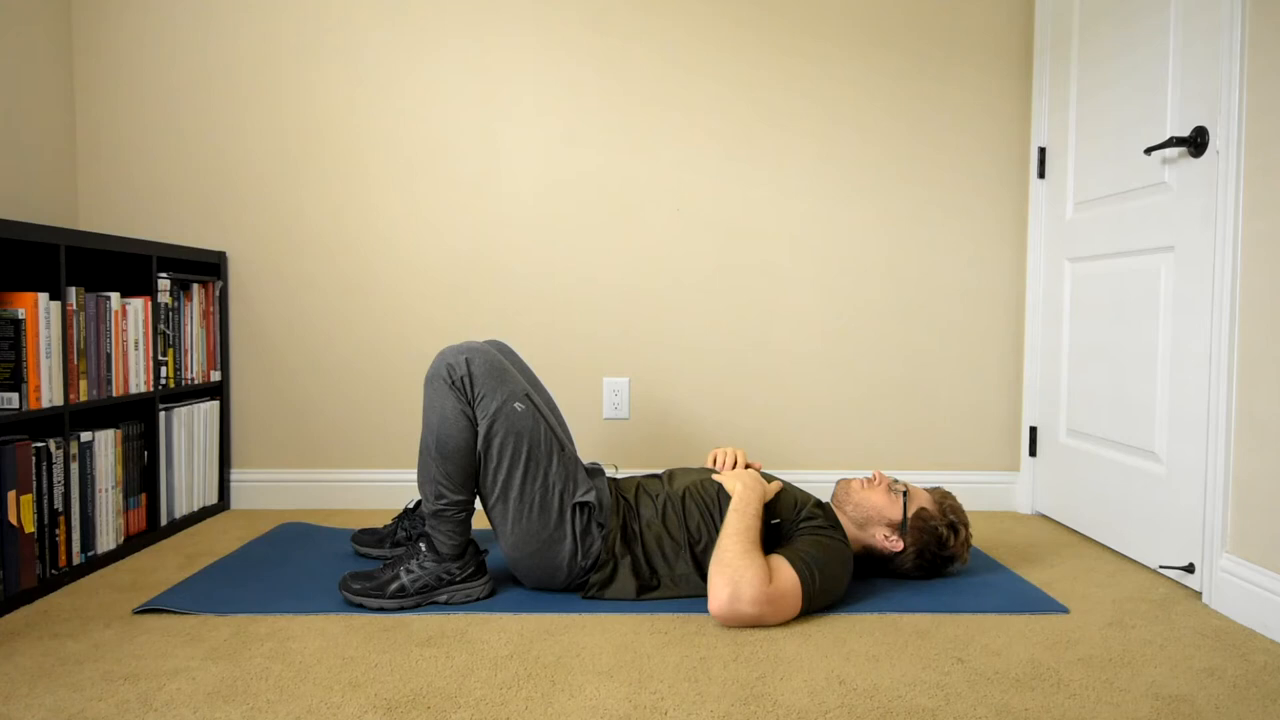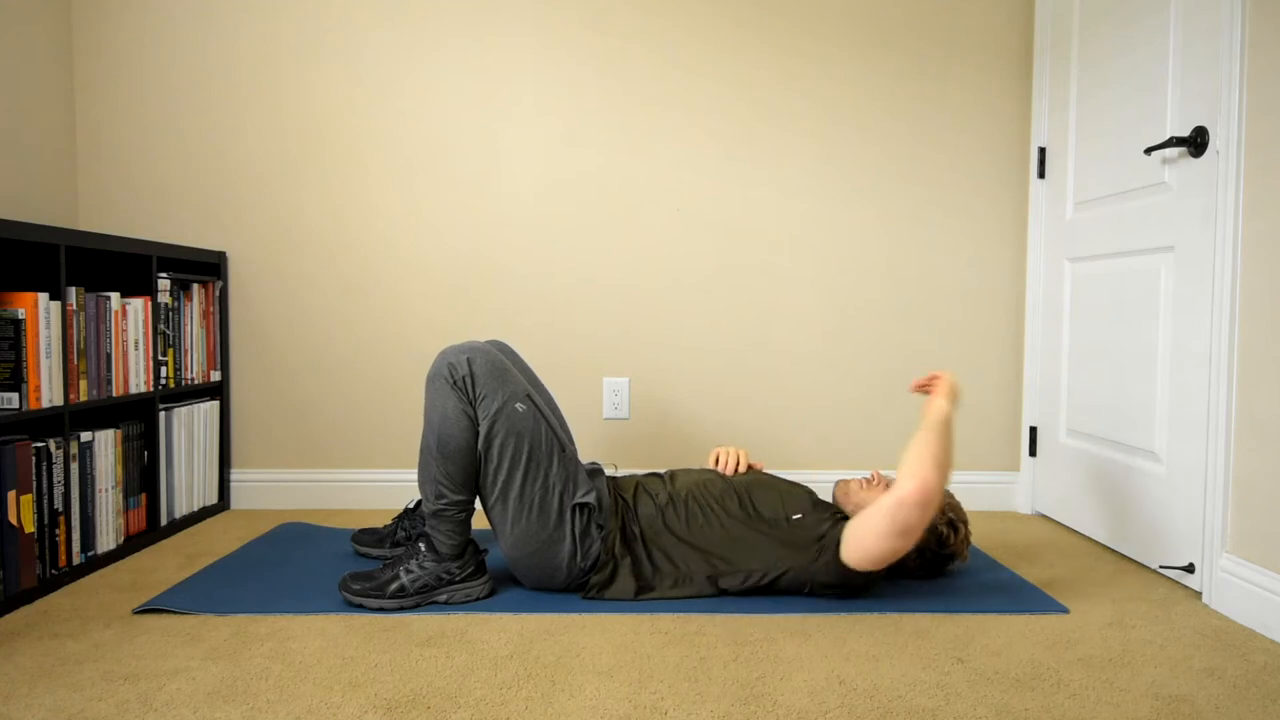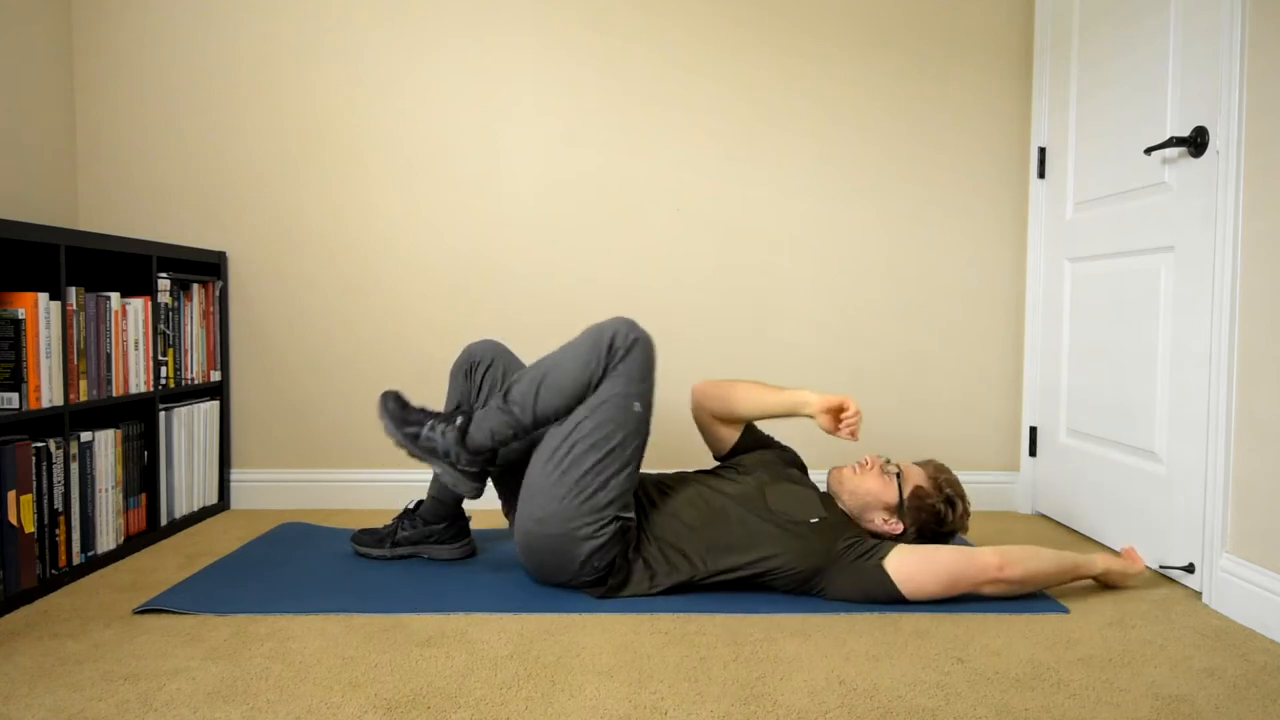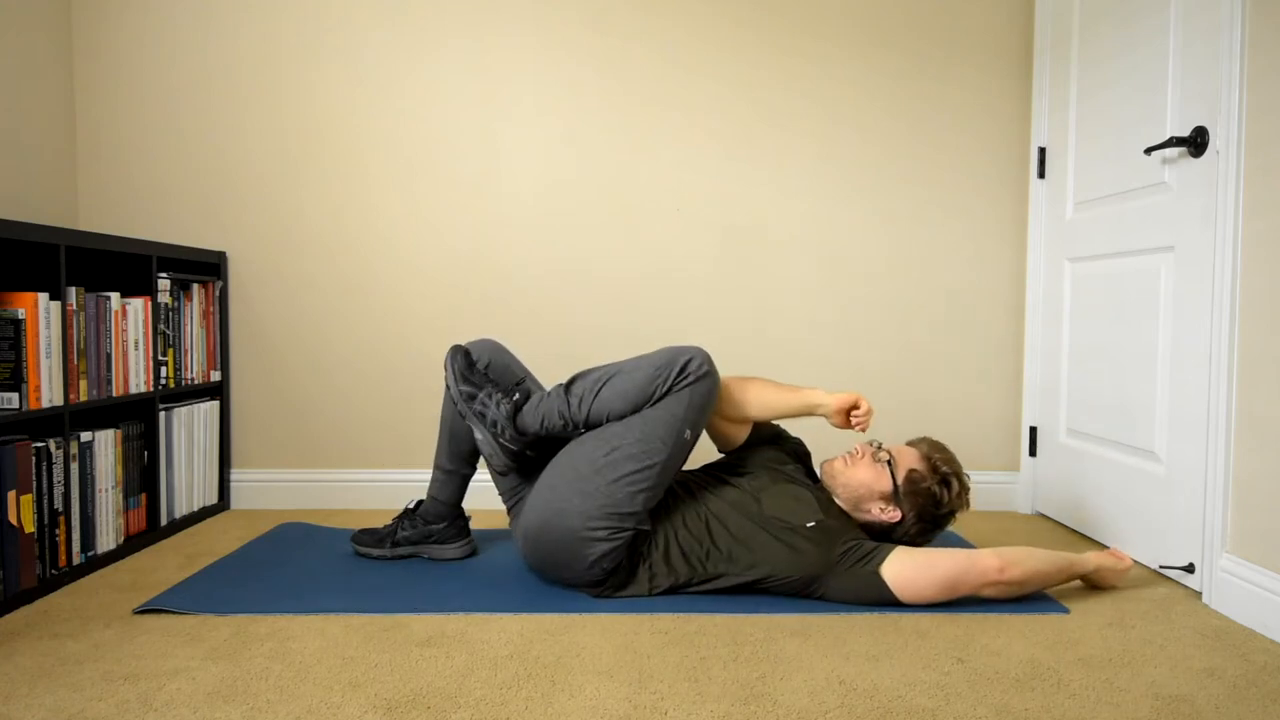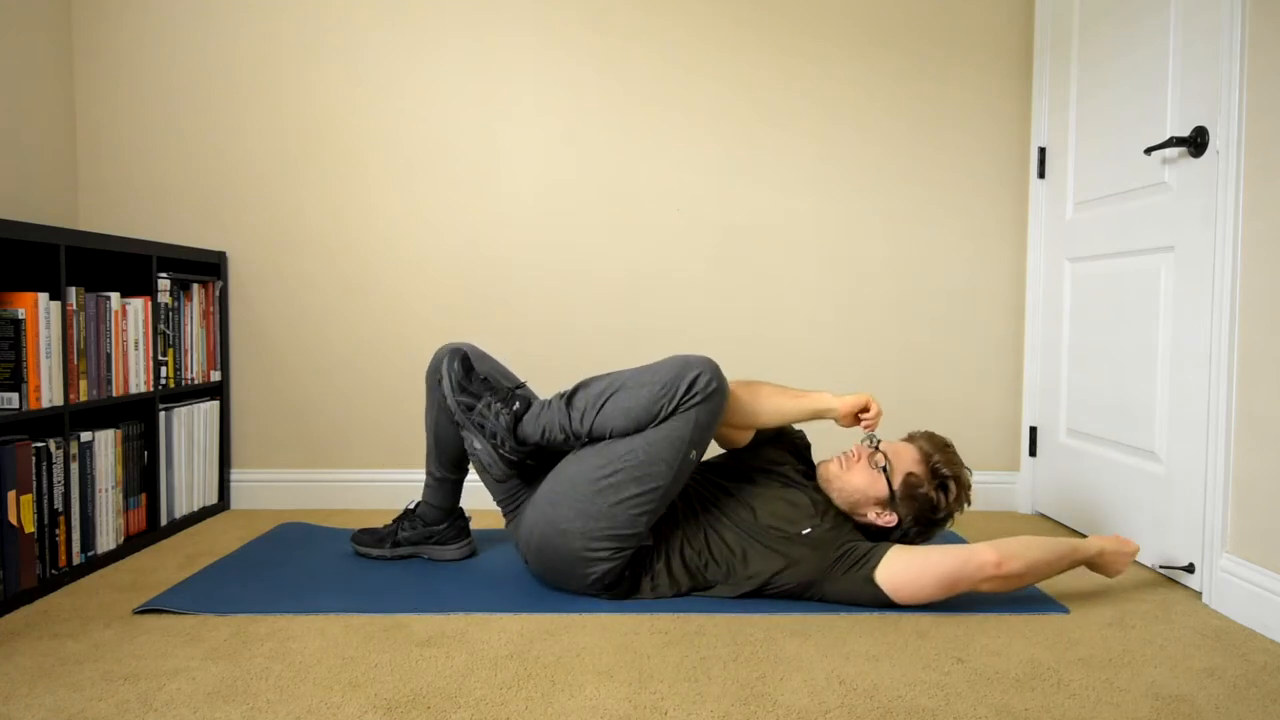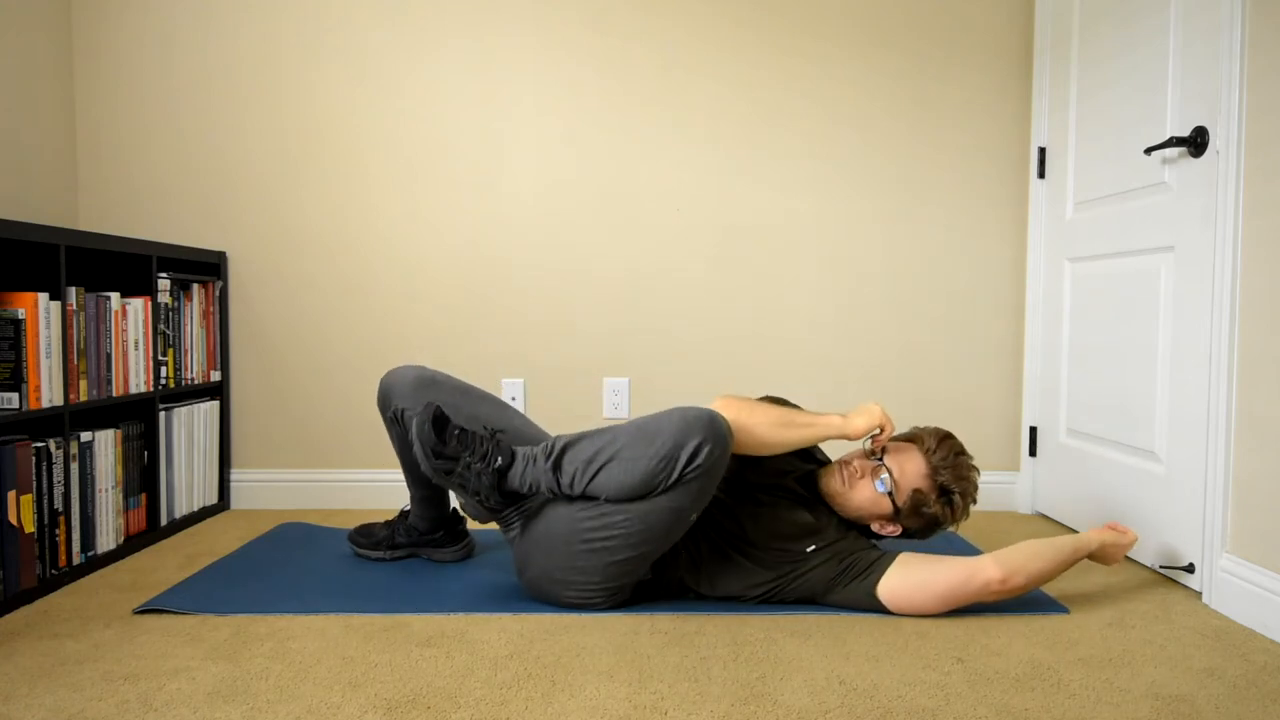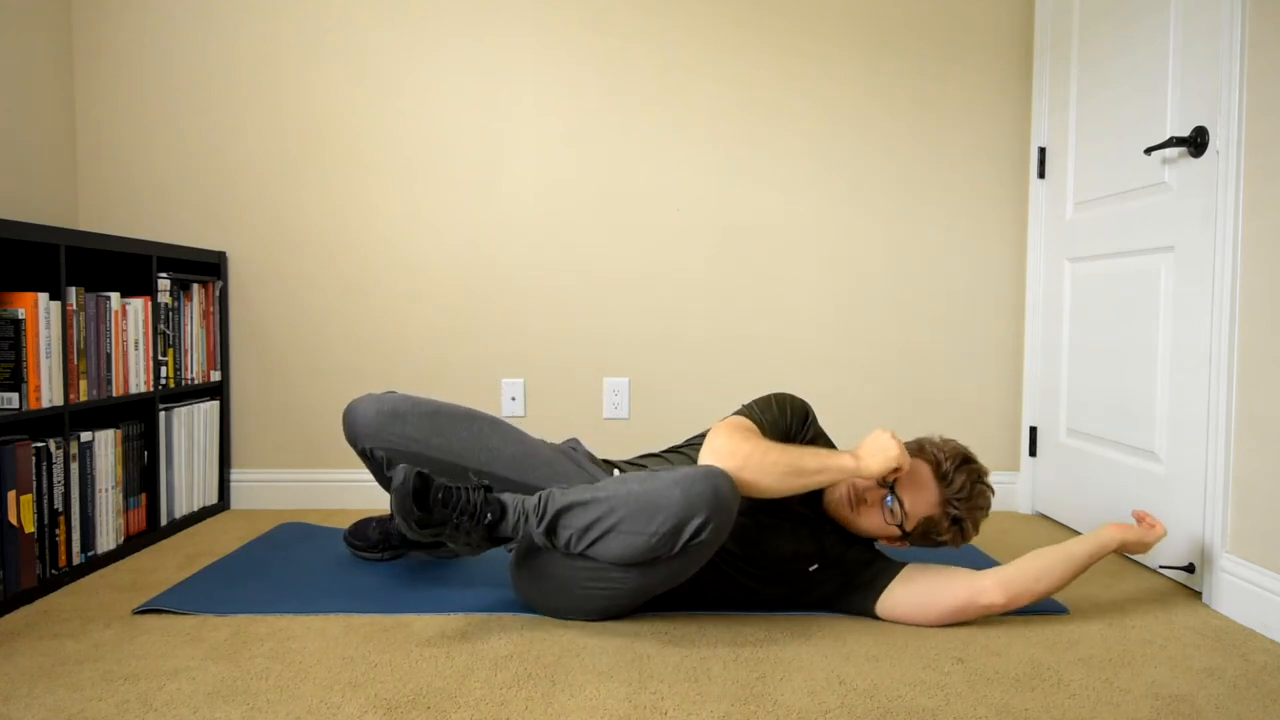
dt=0.7s
person 1, frame 1
left shoulder: (826, 557)
right shoulder: (808, 514)
left elbow: (731, 601)
left wrist: (748, 497)
right wrist: (734, 464)
left hip: (574, 541)
right hip: (599, 503)
left knee: (463, 368)
right knee: (486, 359)
left ankle: (445, 562)
right ankle: (428, 524)
person 1, frame 2
left shoulder: (840, 560)
right shoulder: (813, 520)
left elbow: (913, 499)
left wrist: (940, 411)
right wrist: (733, 461)
left hip: (574, 543)
right hip: (600, 501)
left knee: (465, 368)
right knee: (488, 359)
left ankle: (445, 561)
right ankle: (430, 522)
person 1, frame 3
left shoulder: (842, 552)
right shoulder: (782, 472)
left elbow: (988, 566)
right elbow: (705, 401)
right wrist: (806, 401)
left hip: (575, 542)
right hip: (554, 515)
left knee: (623, 341)
right knee: (484, 358)
left ankle: (464, 442)
right ankle: (438, 522)
person 1, frame 4
left shoulder: (843, 555)
right shoulder: (787, 463)
left elbow: (991, 570)
right elbow: (722, 404)
right wrist: (819, 400)
left hip: (580, 540)
right hip: (552, 508)
left knee: (688, 365)
right knee: (481, 354)
left ankle: (518, 419)
right ankle: (438, 522)
person 1, frame 5
left shoulder: (842, 555)
right shoulder: (784, 455)
left elbow: (986, 564)
right elbow: (726, 409)
right wrist: (829, 403)
left hip: (577, 549)
right hip: (549, 506)
left knee: (693, 375)
right knee: (454, 361)
left ankle: (515, 427)
right ankle: (437, 525)
person 1, frame 6
left shoulder: (845, 556)
right shoulder: (790, 427)
left elbow: (989, 574)
right elbow: (727, 412)
right wrist: (840, 423)
left hip: (574, 569)
right hip: (558, 502)
left knee: (694, 436)
right knee: (408, 388)
left ankle: (503, 475)
right ankle: (433, 528)
person 1, frame 7
left shoulder: (846, 567)
right shoulder: (790, 419)
left elbow: (990, 591)
right elbow: (723, 454)
right wrist: (851, 461)
left hip: (570, 580)
right hip: (575, 481)
left knee: (703, 499)
right knee: (372, 420)
left ankle: (491, 520)
right ankle: (423, 526)
